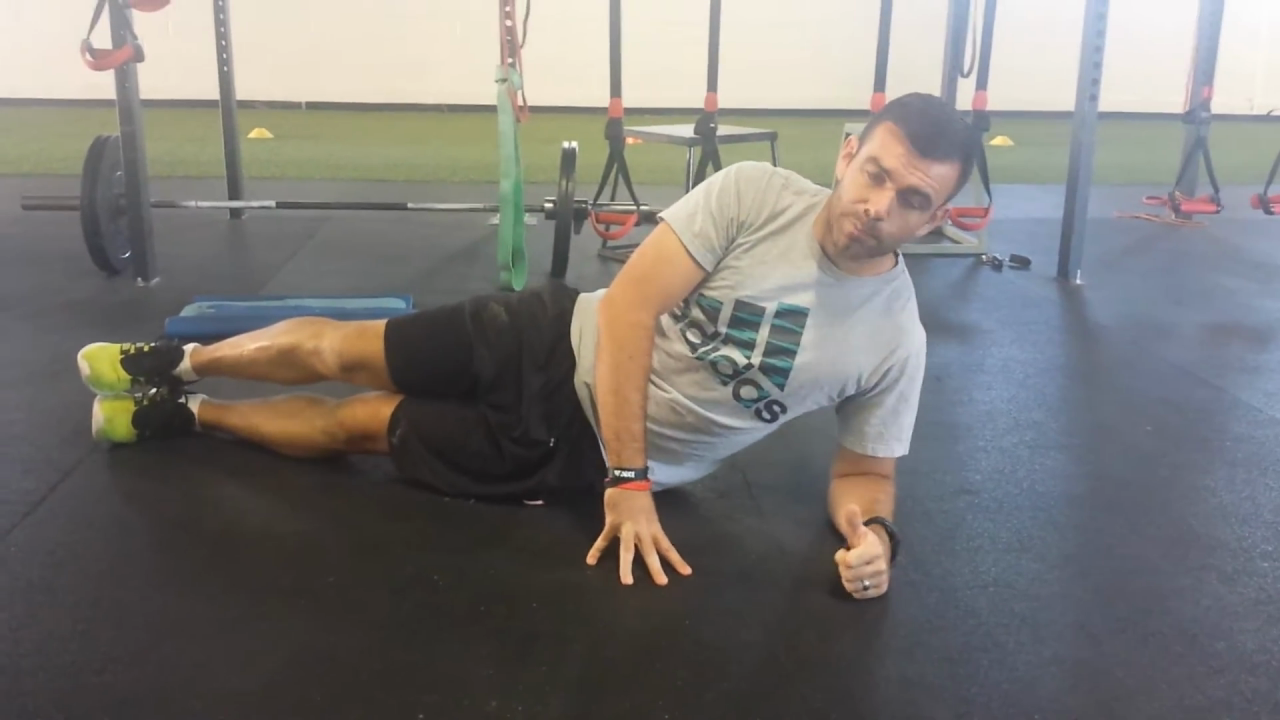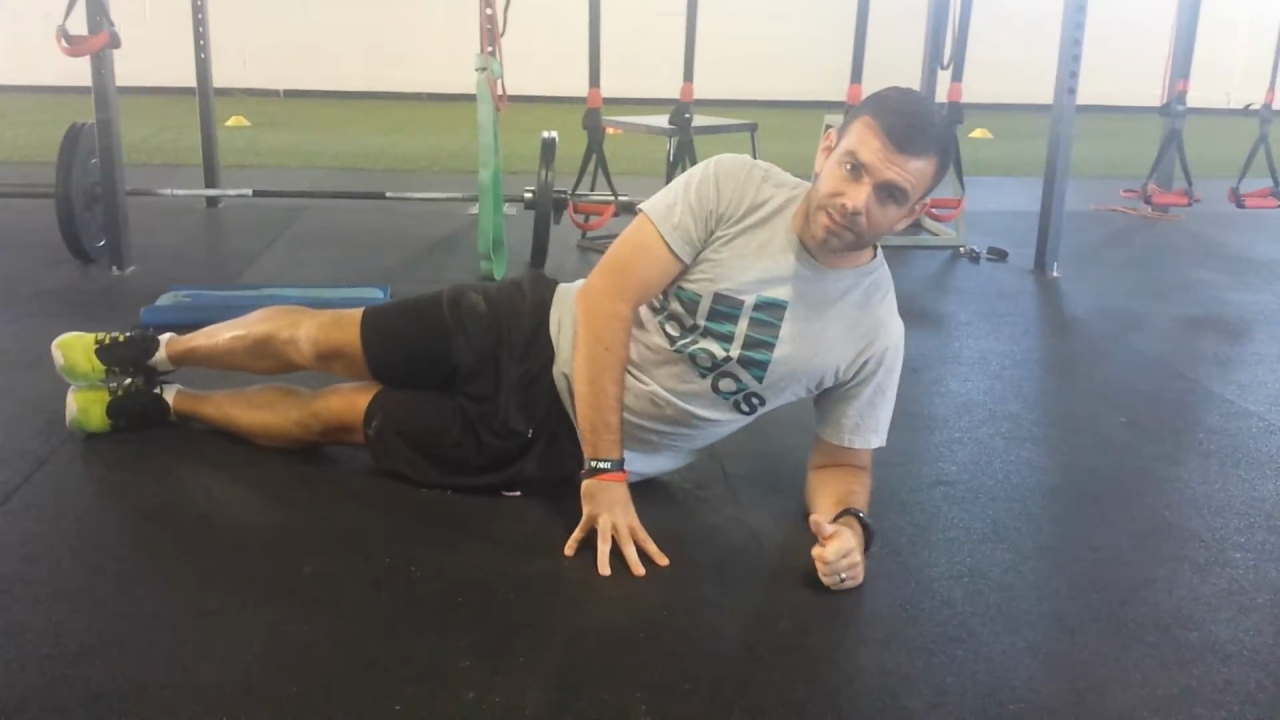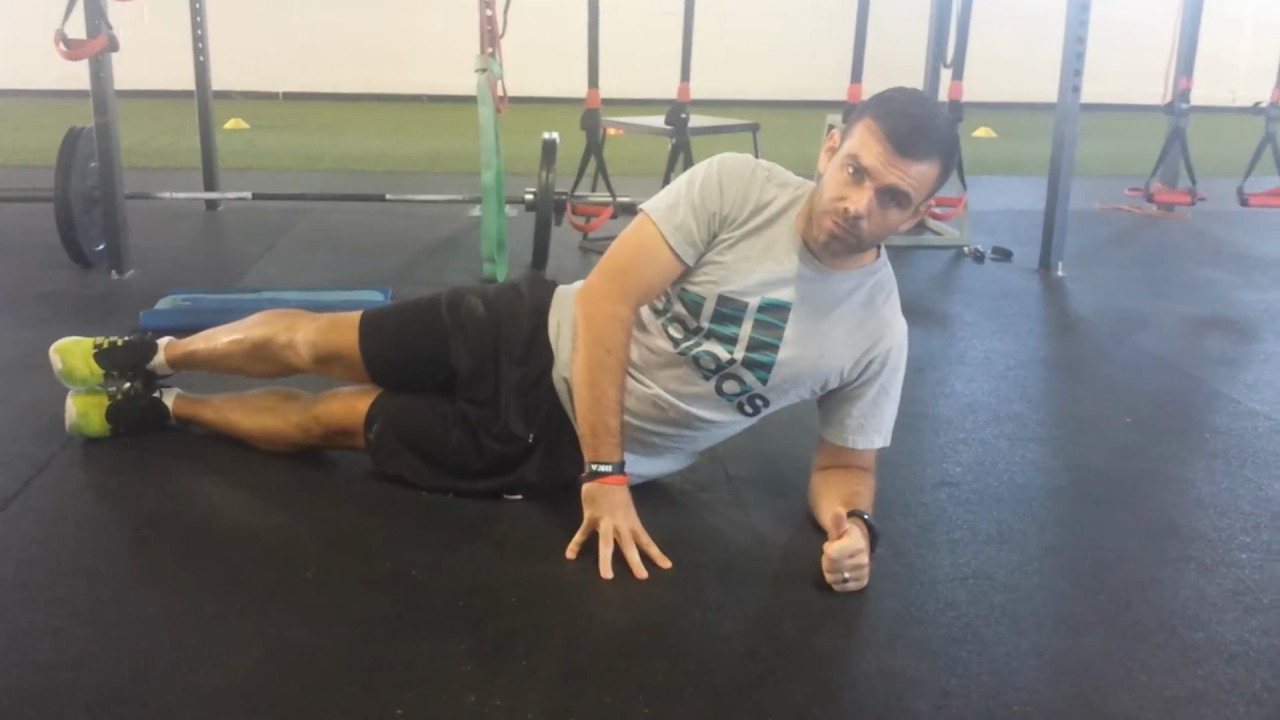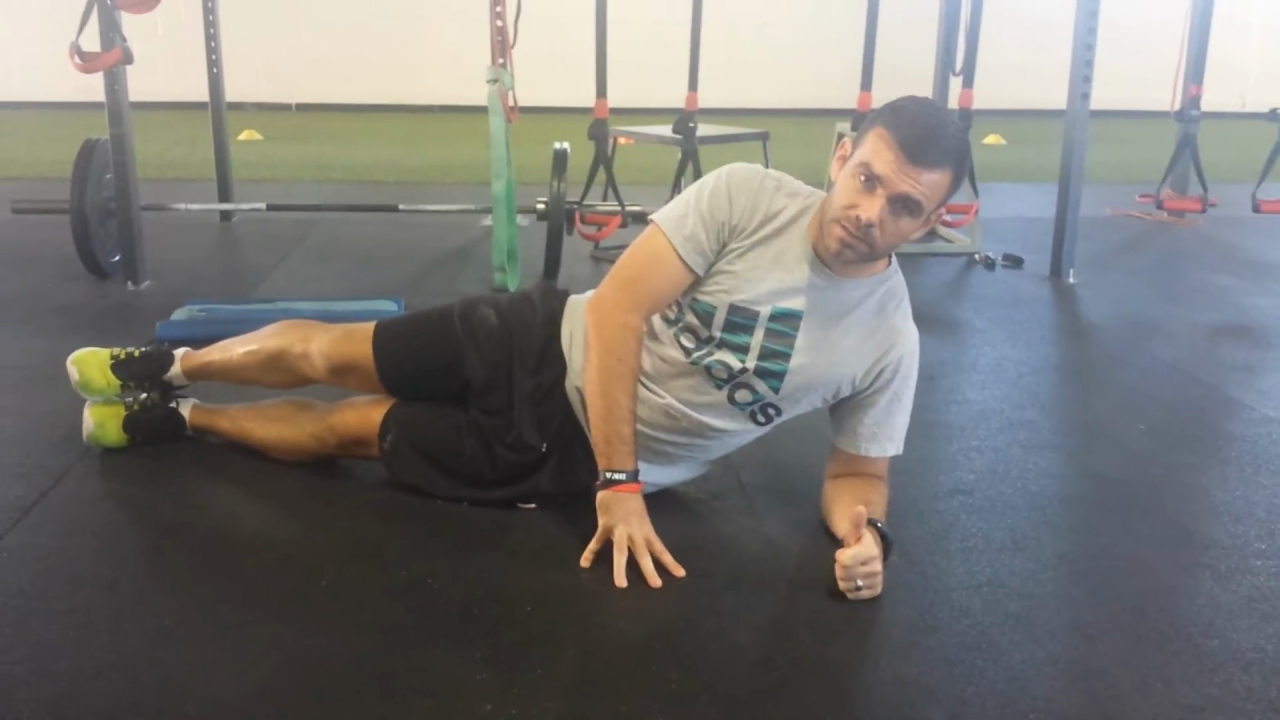
dt=0.3s
person 1, frame 1
left shoulder: (895, 342)
right shoulder: (754, 193)
left elbow: (864, 469)
right elbow: (628, 308)
left wrist: (872, 532)
right wrist: (631, 479)
left hip: (571, 451)
right hip: (557, 341)
left knee: (360, 423)
right knee: (338, 350)
left ankle: (187, 415)
right ankle: (178, 366)
person 1, frame 2
left shoulder: (874, 334)
right shoulder: (734, 185)
left elbow: (841, 462)
right elbow: (607, 298)
left wrist: (847, 524)
right wrist: (607, 471)
left hip: (546, 441)
right hip: (534, 333)
left knee: (337, 414)
right knee: (314, 340)
left ankle: (161, 406)
right ankle: (154, 354)
person 1, frame 3
left shoulder: (878, 335)
right shoulder: (736, 184)
left elbow: (845, 462)
right elbow: (607, 300)
left wrist: (852, 526)
right wrist: (608, 475)
left hip: (549, 444)
right hip: (533, 334)
left knee: (333, 417)
right knee: (311, 344)
left ankle: (159, 409)
right ankle: (151, 357)
person 1, frame 4
left shoulder: (888, 343)
right shoulder: (744, 195)
left elbow: (857, 471)
right elbow: (616, 309)
left wrist: (865, 535)
right wrist: (622, 483)
left hip: (559, 450)
right hip: (544, 343)
left knee: (349, 427)
right knee: (325, 355)
left ankle: (177, 418)
right ankle: (169, 369)
